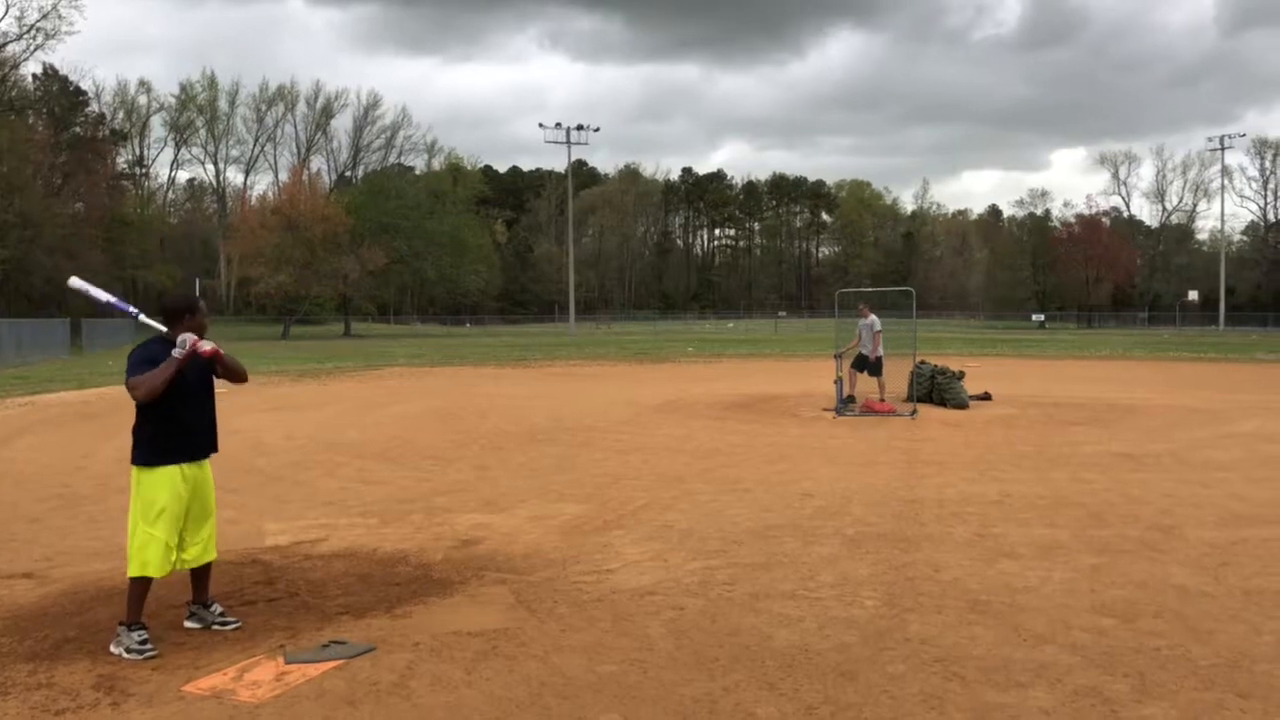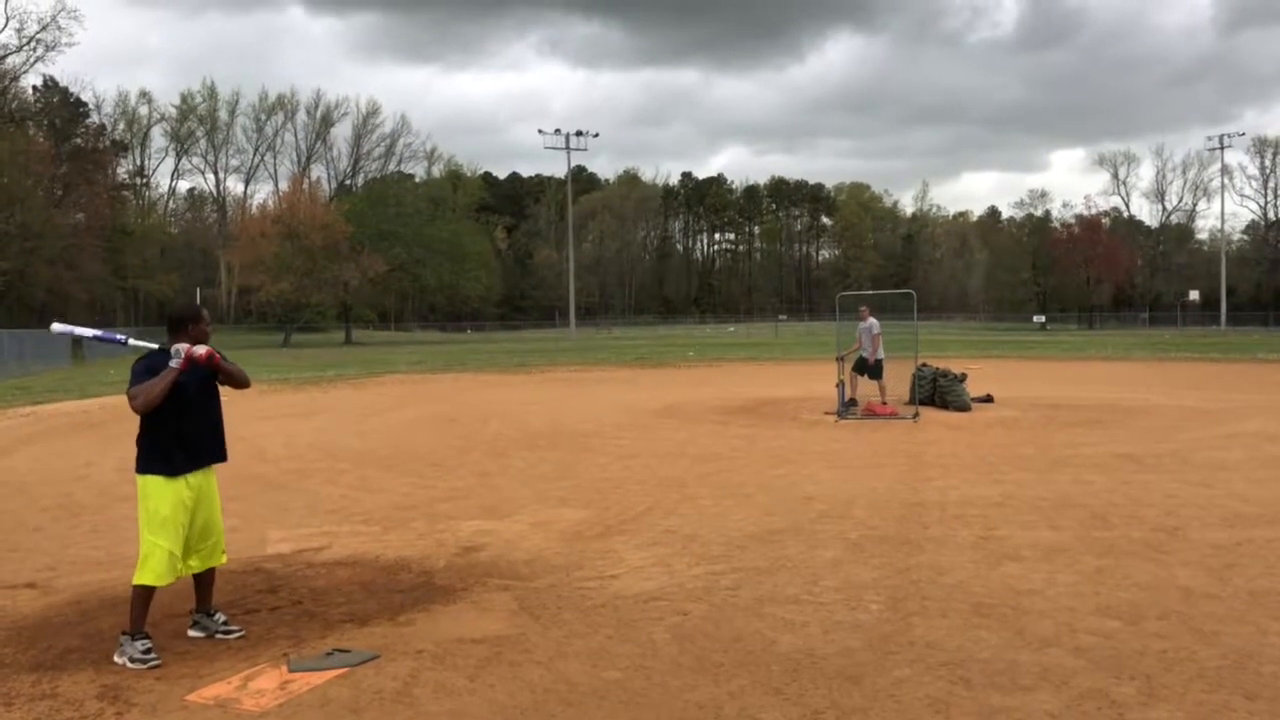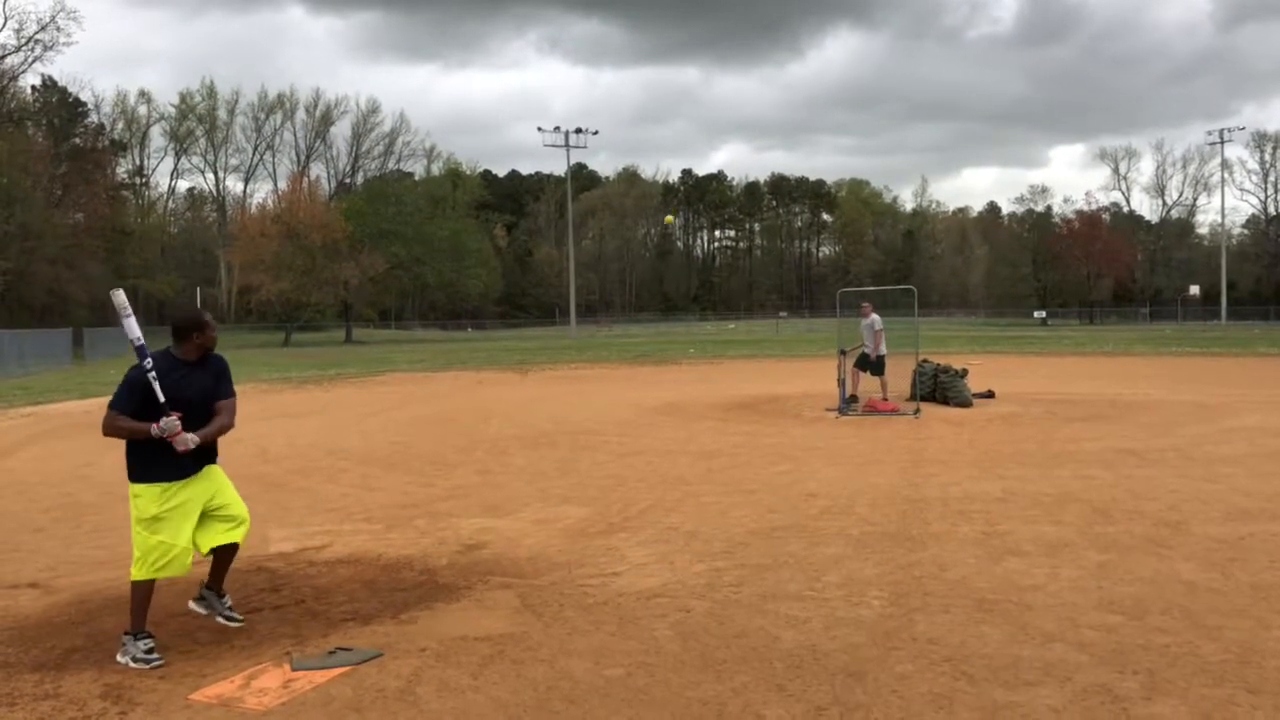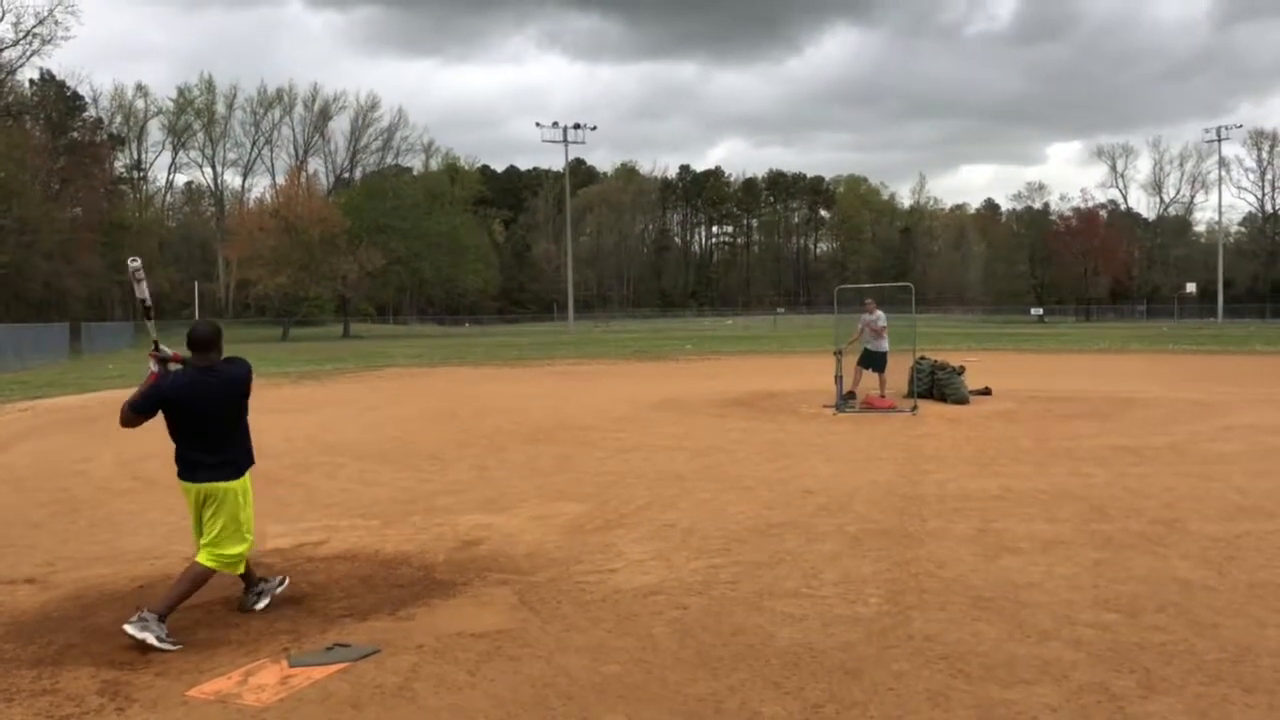
dt=1s
person 1, frame 1
left shoulder: (203, 351)
right shoulder: (146, 353)
left elbow: (240, 376)
right elbow: (141, 393)
left wrist: (217, 354)
right wrist: (176, 355)
left hip: (197, 460)
right hip: (157, 464)
left knee: (201, 537)
right knee: (151, 546)
left ankle: (200, 608)
right ankle: (129, 629)
person 1, frame 2
left shoulder: (206, 360)
right shoulder: (150, 363)
left elbow: (243, 381)
right elbow: (139, 403)
left wrist: (214, 359)
right wrist: (174, 367)
left hip: (202, 469)
right hip: (162, 474)
left knee: (207, 544)
right knee: (156, 555)
left ankle: (203, 616)
right ankle: (132, 637)
person 1, frame 3
left shoulder: (216, 365)
right shoulder: (146, 373)
left elbow: (227, 418)
right elbow: (110, 426)
left wrist: (197, 437)
right wrist: (158, 430)
left hip: (202, 469)
right hip: (156, 480)
left knee: (234, 520)
right knee: (151, 557)
left ankle: (211, 594)
right ankle: (136, 637)
person 1, frame 4
left shoulder: (171, 383)
right shoulder: (240, 372)
left elbow: (127, 419)
left wrist: (154, 375)
right wrist: (178, 361)
left hip: (192, 478)
right hip: (229, 478)
left knee: (229, 535)
right knee: (214, 553)
left ankle: (254, 588)
right ankle: (151, 616)
